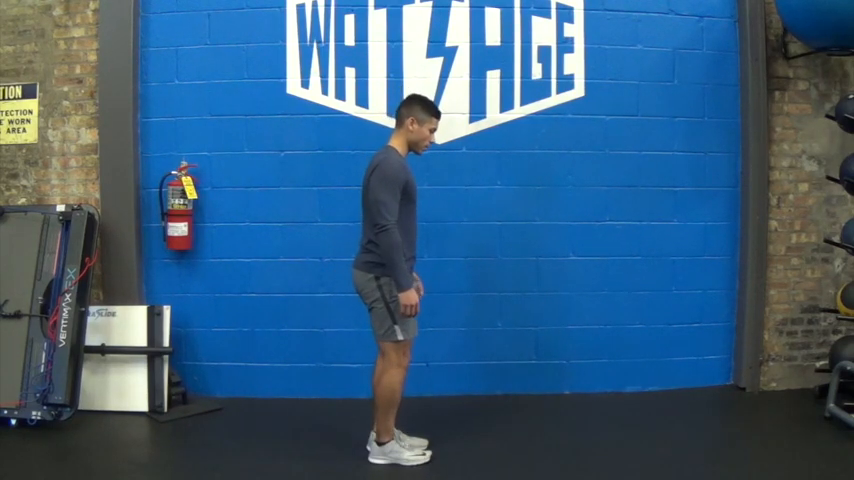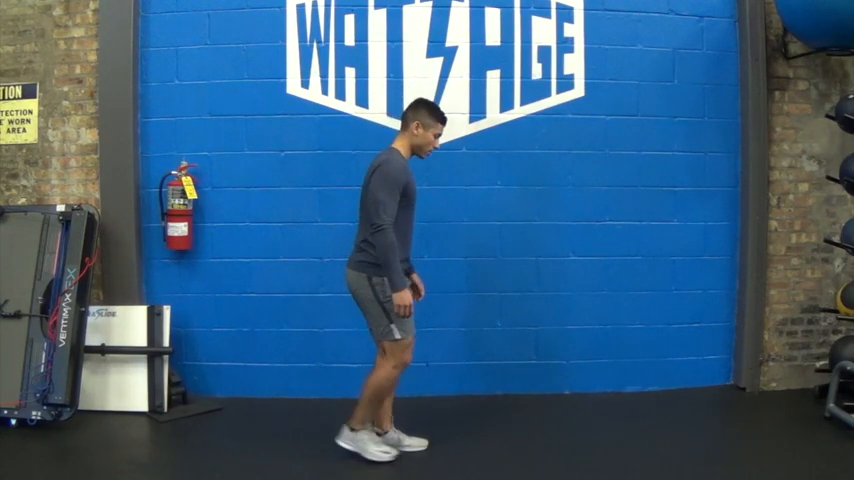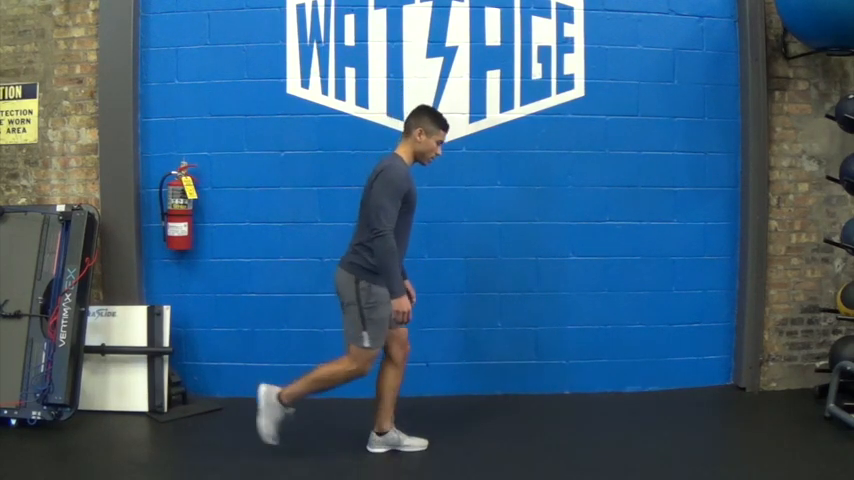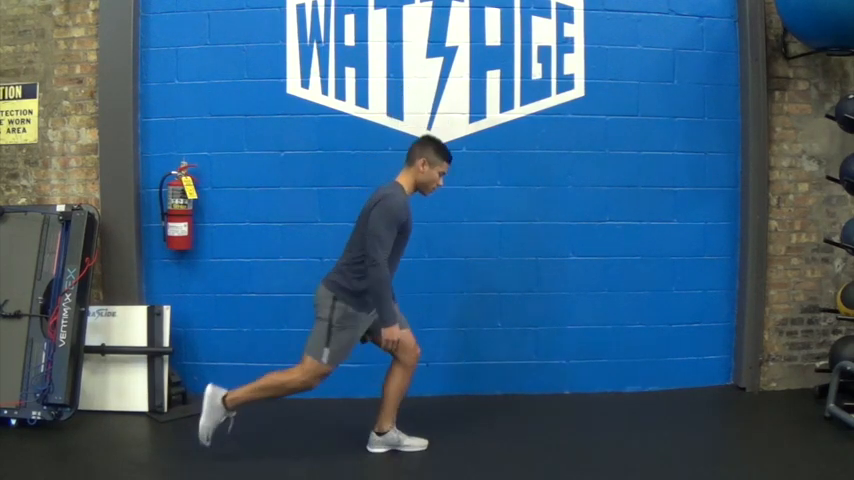
dt=0.2s
person 1, frame 1
left shoulder: (391, 163)
right shoulder: (390, 165)
right elbow: (385, 230)
left wrist: (408, 274)
right wrist: (404, 285)
left hip: (384, 273)
right hip: (382, 277)
left knee: (390, 357)
right knee: (397, 359)
left ankle: (385, 433)
right ankle: (384, 444)
person 1, frame 2
left shoulder: (395, 165)
right shoulder: (391, 166)
right elbow: (381, 230)
left wrist: (409, 273)
right wrist: (398, 286)
left hip: (379, 274)
right hip: (374, 276)
left knee: (390, 354)
right knee: (399, 356)
left ankle: (383, 431)
right ankle: (355, 429)
person 1, frame 3
left shoulder: (395, 170)
right shoulder: (395, 173)
right elbow: (381, 236)
left wrist: (402, 280)
right wrist: (396, 293)
left hip: (377, 278)
right hip: (366, 280)
left knee: (399, 351)
right knee: (359, 362)
left ankle: (383, 432)
right ankle: (280, 399)
person 1, frame 4
left shoulder: (395, 198)
right shoulder: (393, 203)
right elbow: (375, 264)
left wrist: (388, 309)
right wrist: (389, 321)
left hip: (363, 298)
right hip: (346, 300)
left knee: (409, 353)
right knee: (310, 374)
left ankle: (384, 432)
right ankle: (226, 401)
